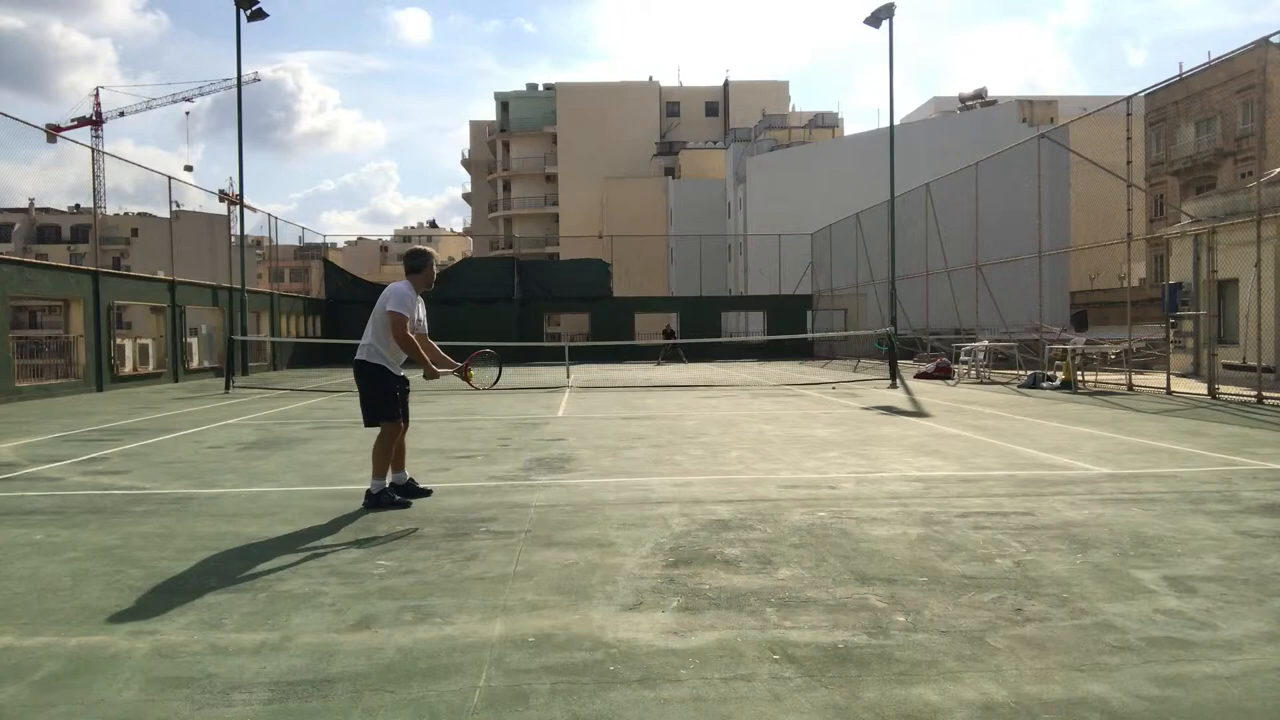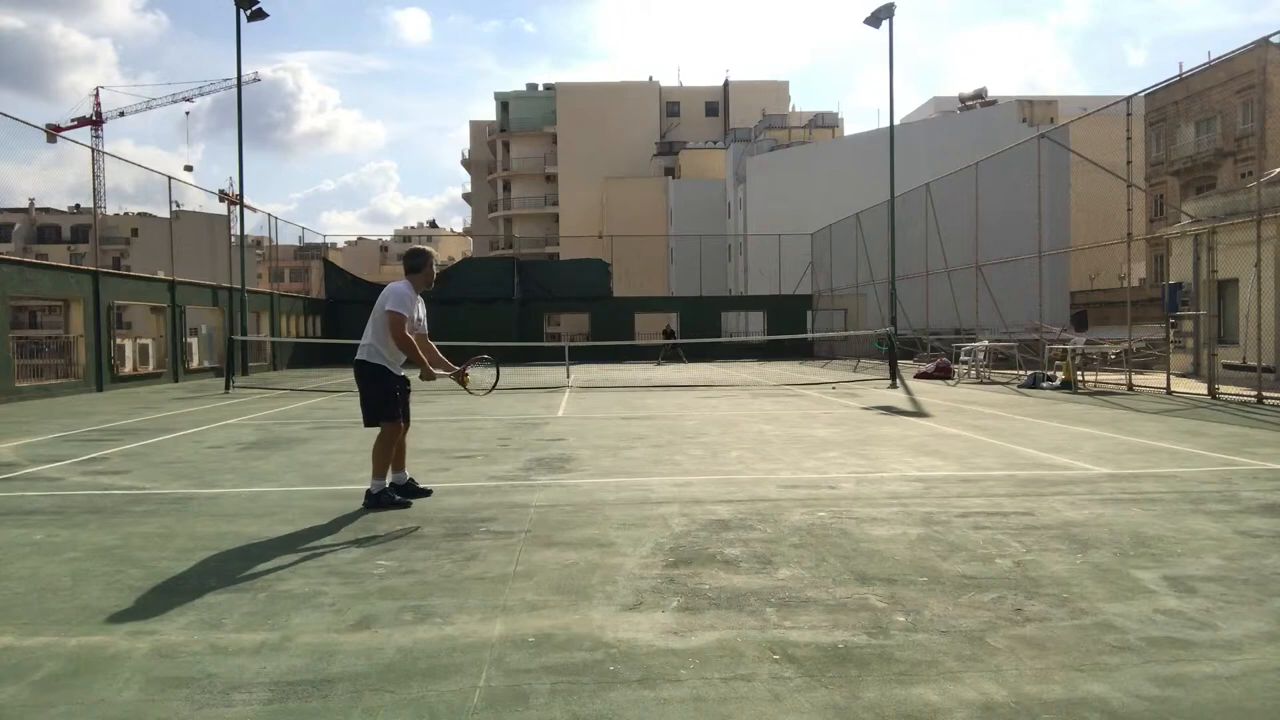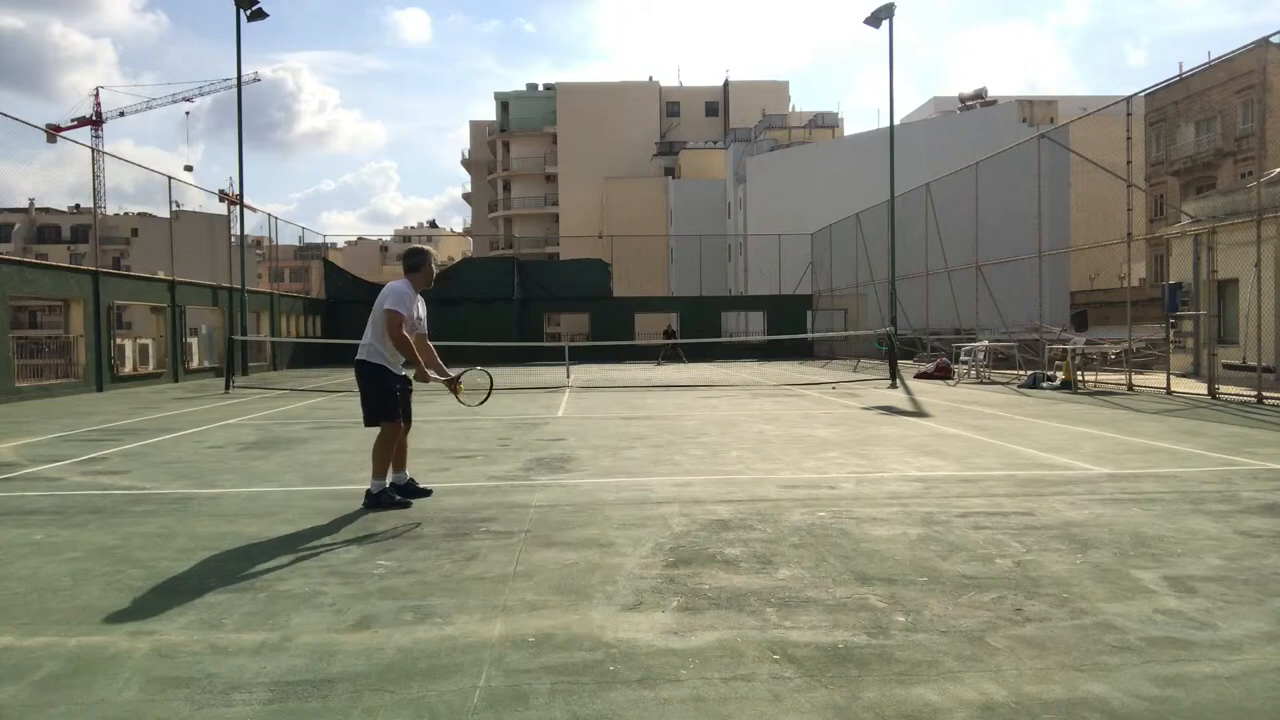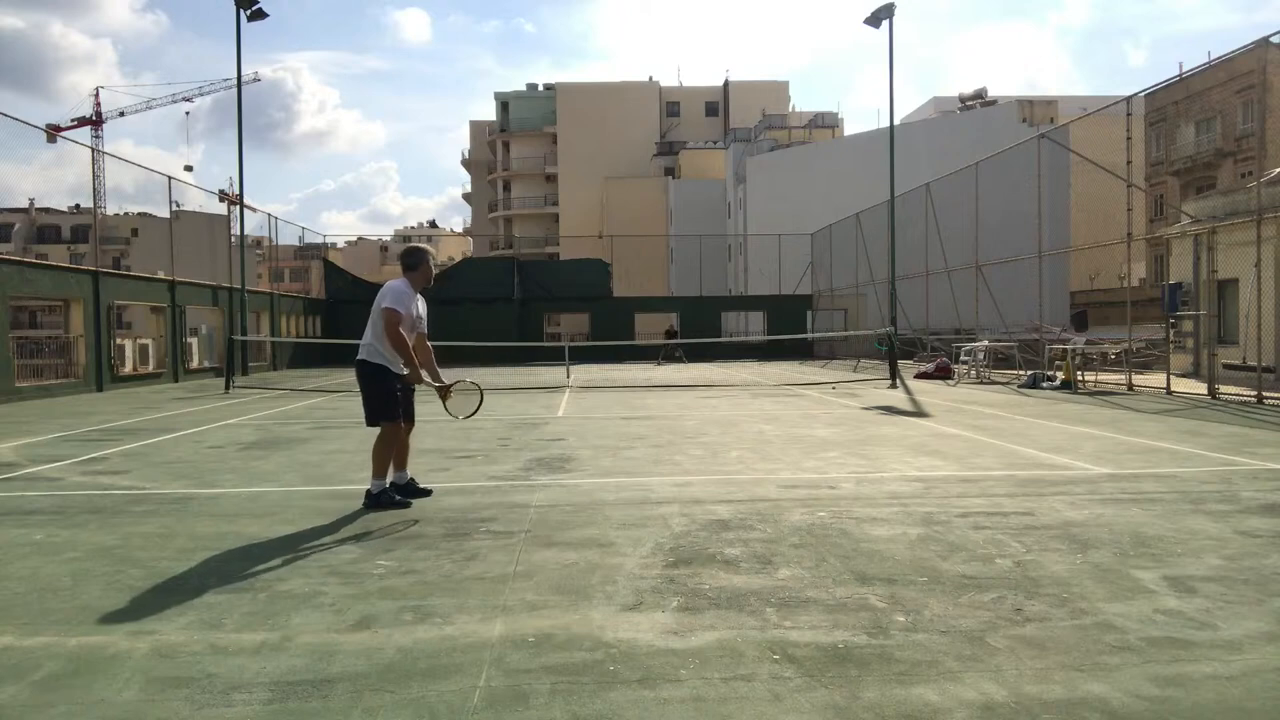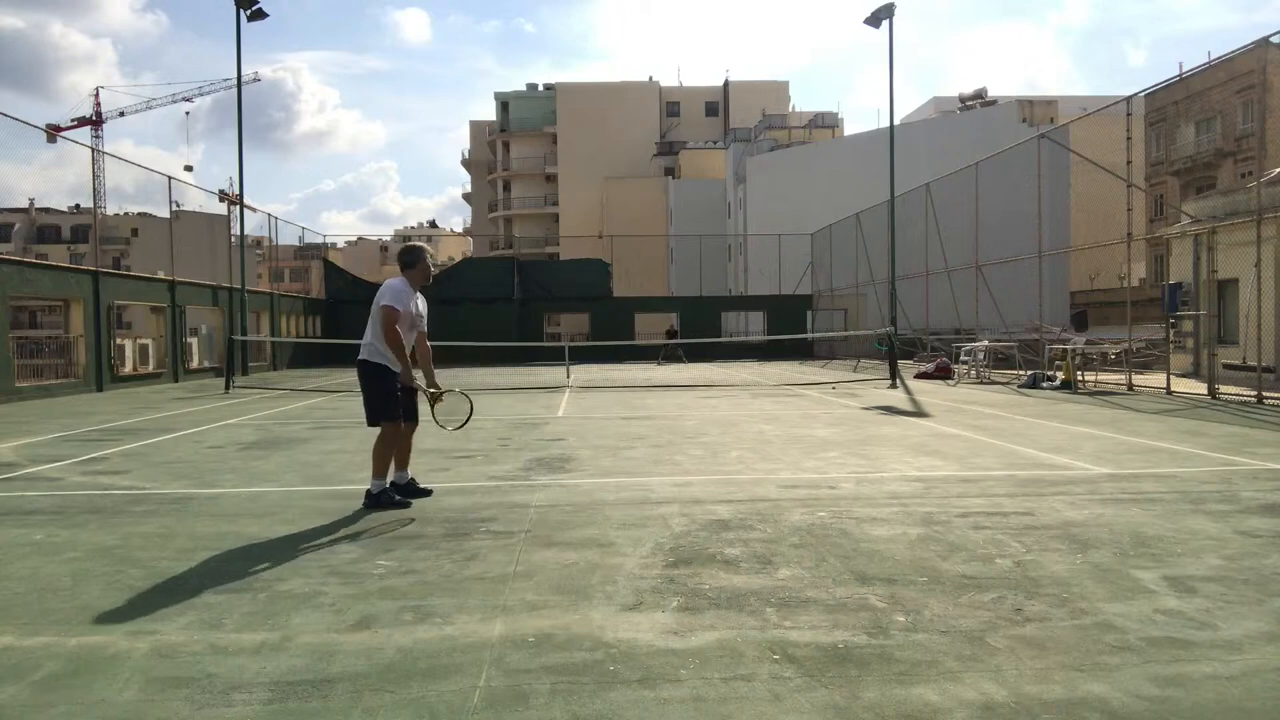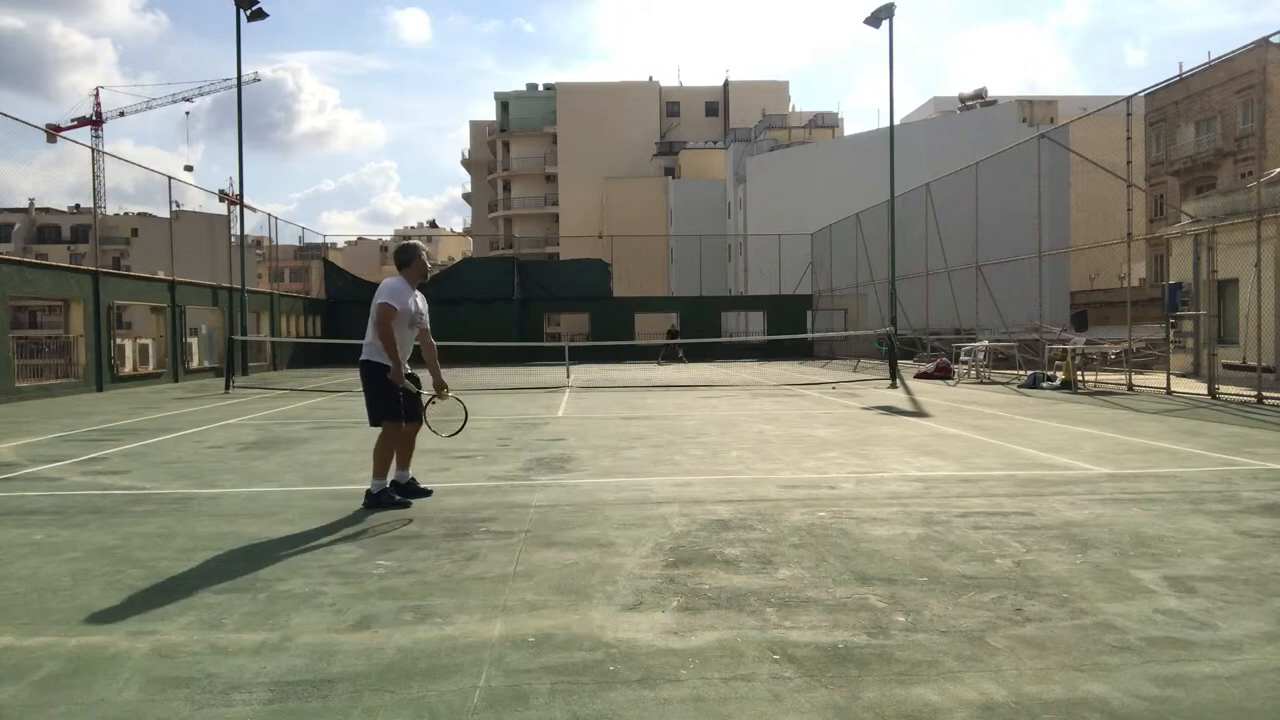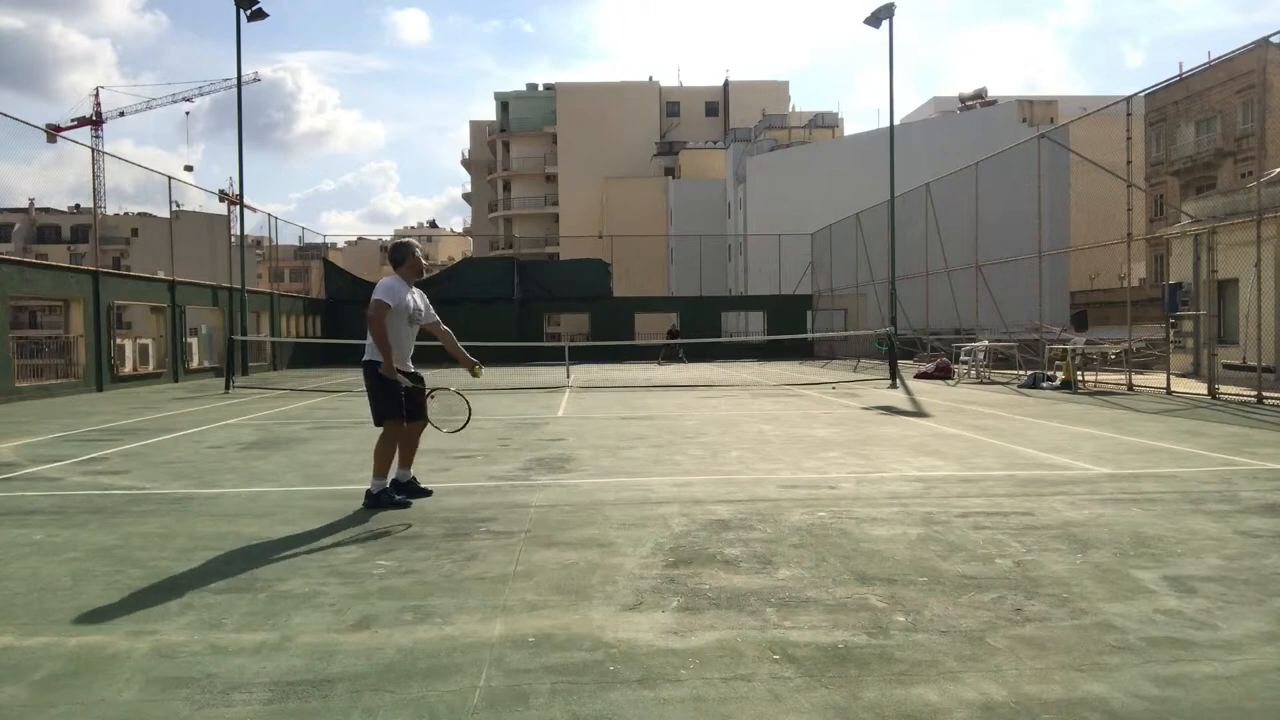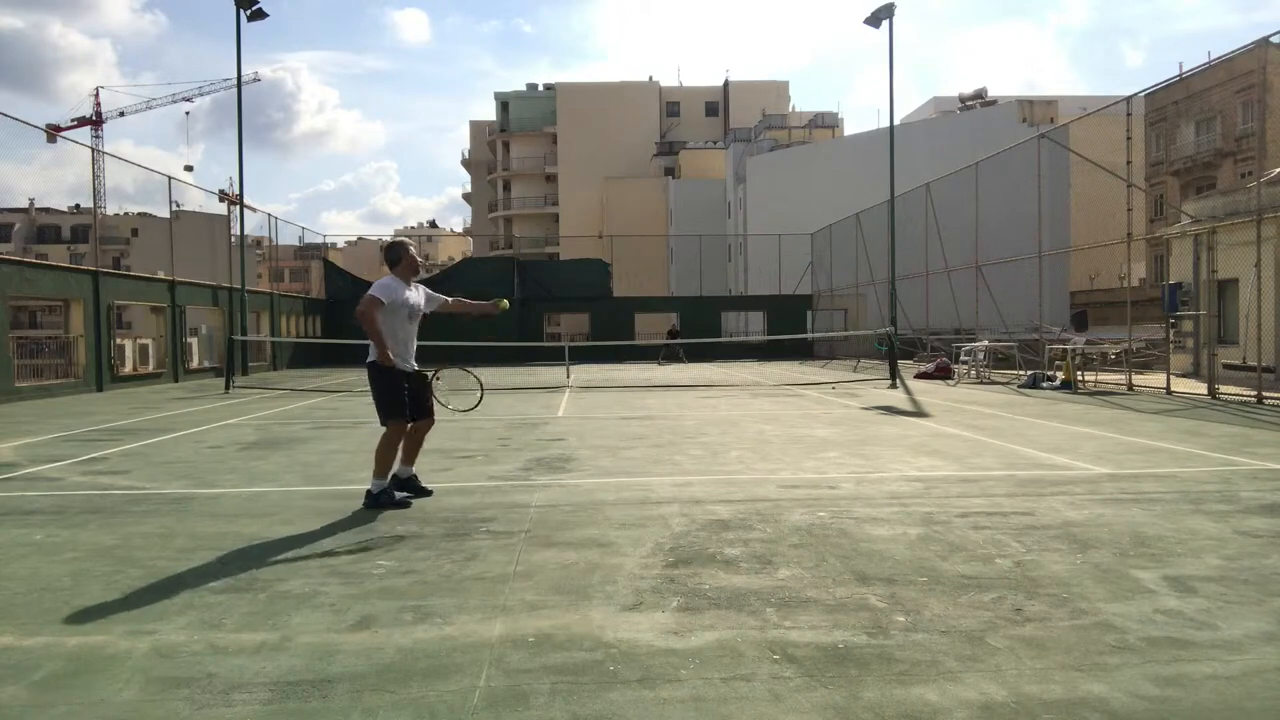
dt=0.1s
person 1, frame 1
left shoulder: (417, 302)
right shoulder: (401, 292)
left elbow: (425, 343)
right elbow: (401, 335)
left wrist: (455, 366)
right wrist: (428, 367)
left hip: (391, 369)
right hip: (373, 366)
left knee: (400, 426)
right knee: (391, 426)
left ankle: (401, 481)
right ankle: (377, 491)
person 1, frame 2
left shoulder: (418, 302)
right shoulder: (400, 292)
left elbow: (424, 344)
right elbow: (399, 335)
left wrist: (452, 369)
right wrist: (425, 368)
left hip: (391, 369)
right hip: (374, 366)
left knee: (401, 426)
right knee: (391, 426)
left ankle: (401, 481)
right ankle: (377, 491)
person 1, frame 3
left shoulder: (419, 301)
right shoulder: (399, 291)
left elbow: (422, 344)
right elbow: (396, 333)
left wrist: (445, 374)
right wrist: (420, 367)
left hip: (393, 369)
right hip: (374, 365)
left knee: (403, 426)
right knee: (391, 426)
left ankle: (401, 481)
right ankle: (377, 491)
person 1, frame 4
left shoulder: (419, 301)
right shoulder: (397, 290)
left elbow: (421, 344)
right elbow: (392, 331)
left wrist: (437, 378)
right wrist: (414, 368)
left hip: (394, 369)
right hip: (375, 366)
left knee: (405, 425)
right knee: (391, 426)
left ankle: (401, 481)
right ankle: (377, 491)
person 1, frame 5
left shoulder: (420, 301)
right shoulder: (396, 289)
left elbow: (421, 343)
right elbow: (388, 328)
left wrist: (430, 379)
right wrist: (407, 369)
left hip: (396, 370)
right hip: (377, 366)
left knee: (409, 424)
right knee: (392, 426)
left ankle: (402, 481)
right ankle: (377, 491)
person 1, frame 6
left shoulder: (419, 299)
right shoulder: (393, 287)
left elbow: (426, 340)
right elbow: (382, 324)
left wrist: (437, 377)
right wrist: (396, 366)
left hip: (399, 370)
right hip: (379, 366)
left knee: (412, 424)
right knee: (393, 426)
left ankle: (403, 480)
right ankle: (377, 491)
person 1, frame 7
left shoulder: (419, 297)
right shoulder: (390, 286)
left elbow: (440, 330)
right elbow: (374, 318)
left wrist: (464, 357)
right wrist: (386, 359)
left hip: (404, 369)
right hip: (382, 368)
left knee: (417, 422)
right knee: (395, 426)
left ankle: (402, 480)
right ankle: (377, 490)
person 1, frame 8
left shoulder: (419, 292)
right shoulder: (387, 286)
left elbow: (450, 303)
right elbow: (363, 312)
left wrist: (484, 307)
right wrist: (381, 349)
left hip: (408, 368)
right hip: (385, 368)
left knee: (424, 420)
right knee: (397, 426)
left ankle: (404, 475)
right ankle: (377, 490)
